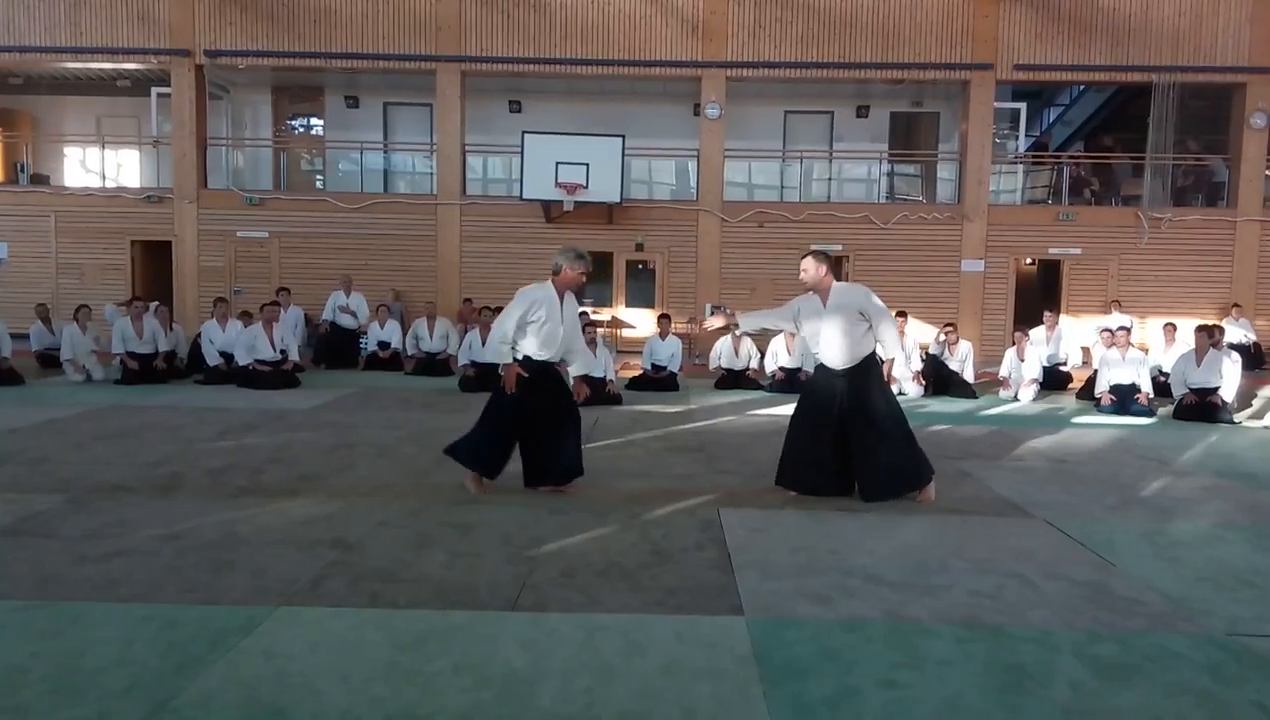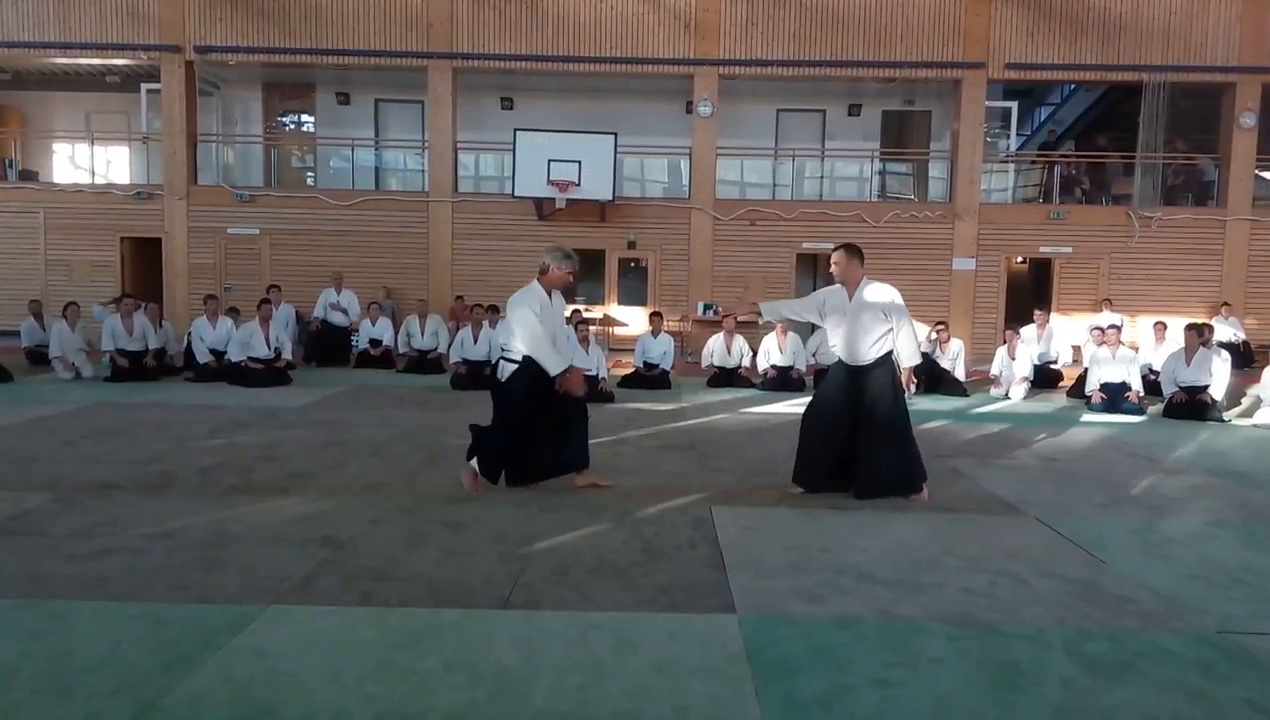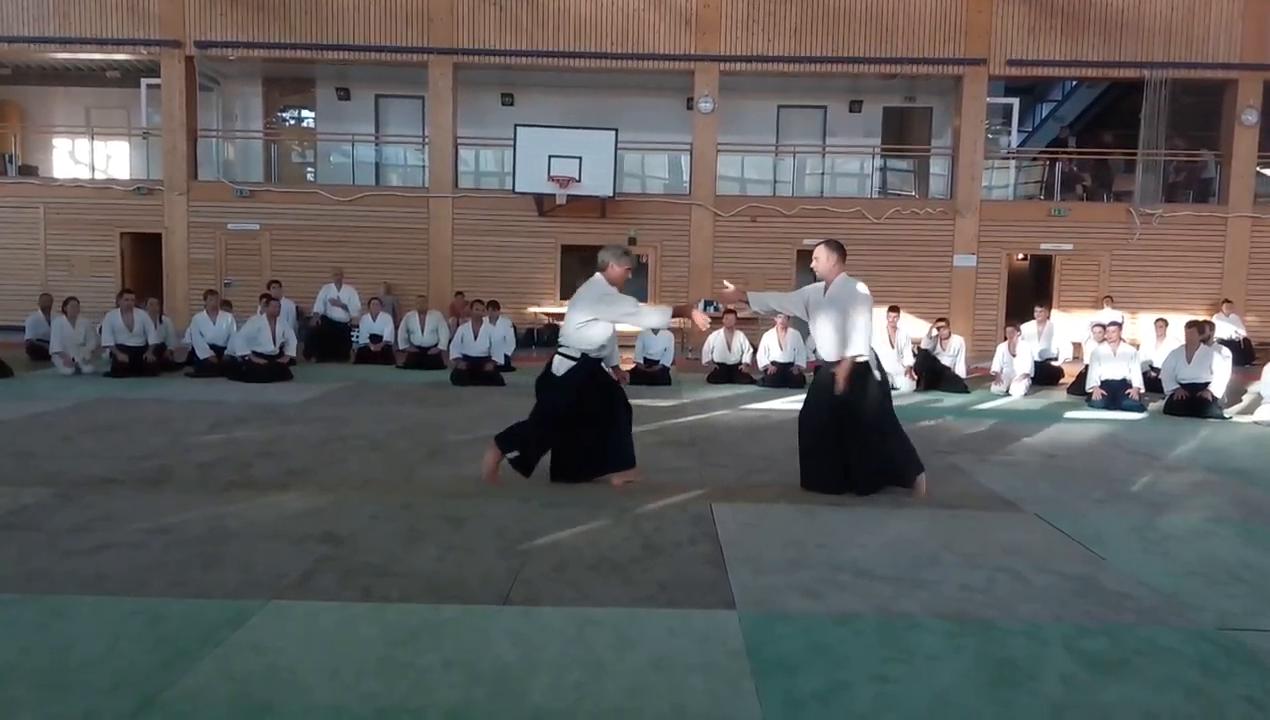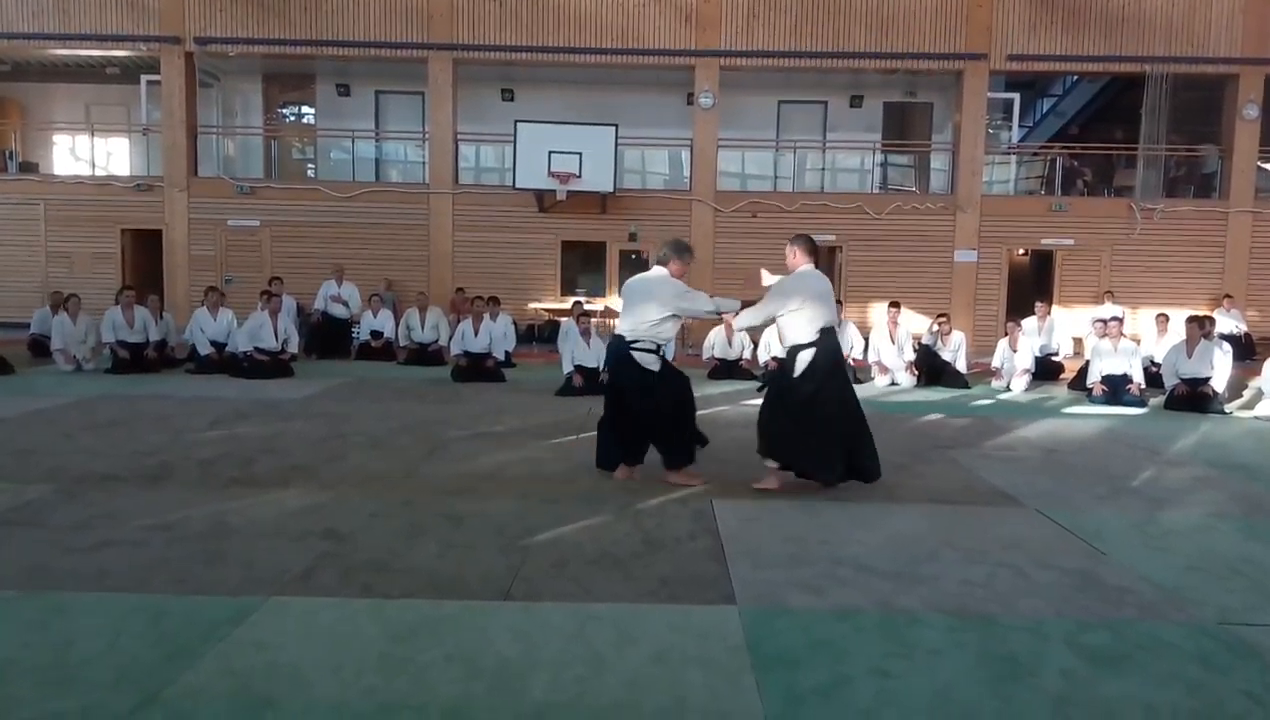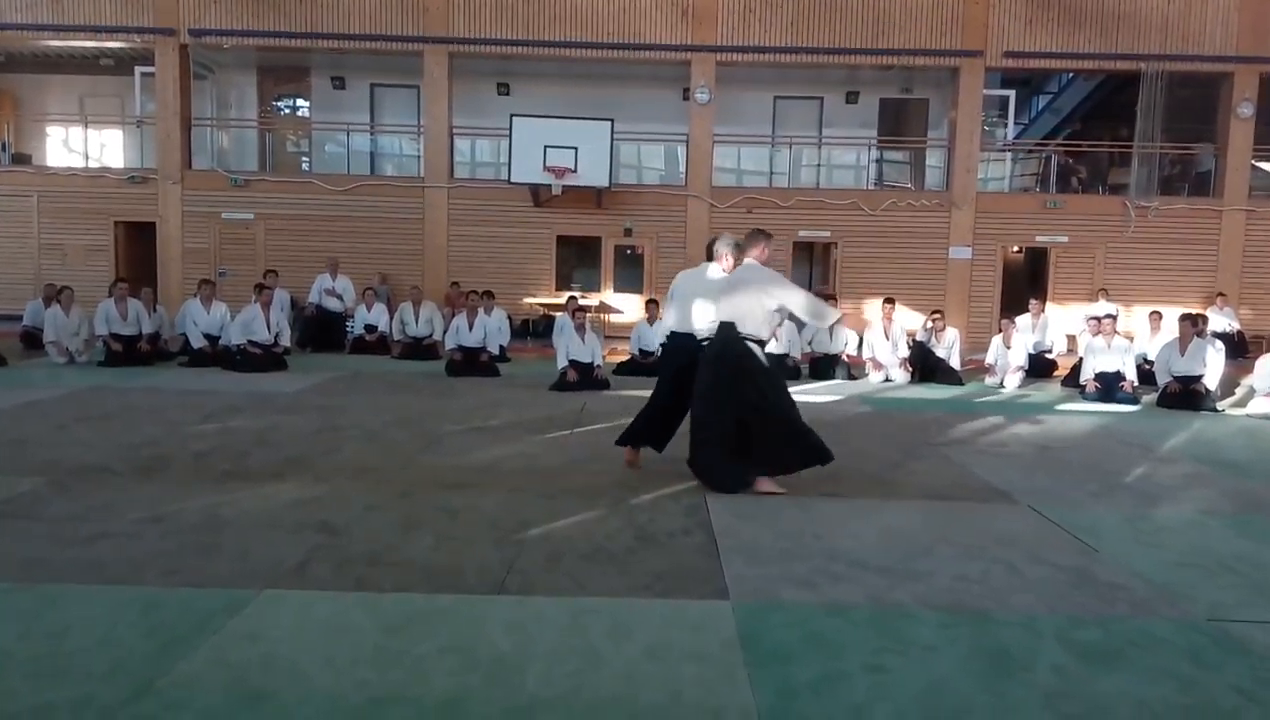
dt=0.3s
person 1, frame 1
left shoulder: (859, 294)
right shoulder: (802, 305)
left elbow: (884, 323)
right elbow: (772, 318)
left wrist: (887, 359)
right wrist: (730, 319)
left hip: (864, 372)
right hip: (828, 376)
left knee: (885, 429)
right knee: (807, 428)
left ankle: (920, 481)
right ankle: (806, 481)
person 1, frame 2
left shoulder: (884, 293)
right shoulder: (828, 296)
left elbow: (904, 329)
right elbow: (794, 308)
left wrist: (907, 367)
right wrist: (754, 308)
left hip: (879, 372)
right hip: (844, 370)
left knee: (889, 431)
right knee: (820, 423)
left ankle: (912, 484)
right ankle: (812, 480)
person 1, frame 3
left shoulder: (854, 290)
right shoulder: (814, 291)
left elbow: (861, 327)
right elbow: (782, 301)
left wrist: (848, 361)
right wrist: (743, 296)
left hip: (858, 368)
right hip: (829, 369)
left knee: (875, 425)
right knee: (815, 423)
left ankle: (912, 474)
right ankle: (829, 477)
person 1, frame 4
left shoulder: (792, 283)
right shoulder: (820, 280)
left elbow: (762, 312)
left wrist: (735, 322)
right wrist: (768, 286)
left hip: (806, 355)
right hip: (825, 353)
left knee: (777, 413)
right knee: (828, 413)
left ankle: (776, 473)
right ankle: (840, 470)
person 1, frame 5
left shoulder: (732, 279)
right shoulder: (767, 276)
right elbow: (800, 301)
right wrist: (835, 316)
left hip: (720, 350)
right hip: (745, 352)
left knee: (721, 414)
right knee: (771, 413)
left ankle: (722, 474)
right ankle: (763, 475)
person 2, frame 1
left shoulder: (571, 302)
right shoulder: (531, 295)
left elbow: (575, 341)
right elbow: (501, 330)
left wrist: (577, 375)
right wrist: (507, 365)
left hip: (548, 372)
right hip: (521, 368)
left knee: (564, 419)
right knee: (503, 422)
left ankle: (549, 477)
right ankle: (474, 471)
person 2, frame 2
left shoulder: (556, 298)
right shoulder: (523, 300)
left elbow: (559, 338)
right elbow: (536, 343)
left wrist: (567, 371)
right wrist: (563, 373)
left hip: (549, 368)
right hip: (518, 370)
left knee: (572, 413)
right knee: (509, 425)
left ankle: (582, 473)
right ankle: (475, 469)
person 2, frame 3
left shoulder: (602, 291)
right shoulder: (600, 294)
left elbow: (608, 331)
right elbow: (635, 313)
left wrist: (613, 365)
right wrist: (680, 311)
left hip: (589, 364)
right hip: (571, 365)
left knee: (616, 410)
right knee: (548, 418)
left ankle: (617, 469)
right ankle: (499, 450)
person 2, frame 4
left shoulder: (634, 283)
right shoulder: (673, 289)
right elbow: (709, 305)
left hip: (623, 351)
right hip: (641, 356)
left knee: (625, 412)
right knee: (677, 405)
left ankle: (623, 464)
right ankle: (676, 468)
person 2, frame 5
left shoulder: (683, 277)
left elbow: (669, 315)
left hip: (673, 346)
right hip: (702, 351)
left knee: (664, 400)
left ankle: (633, 447)
